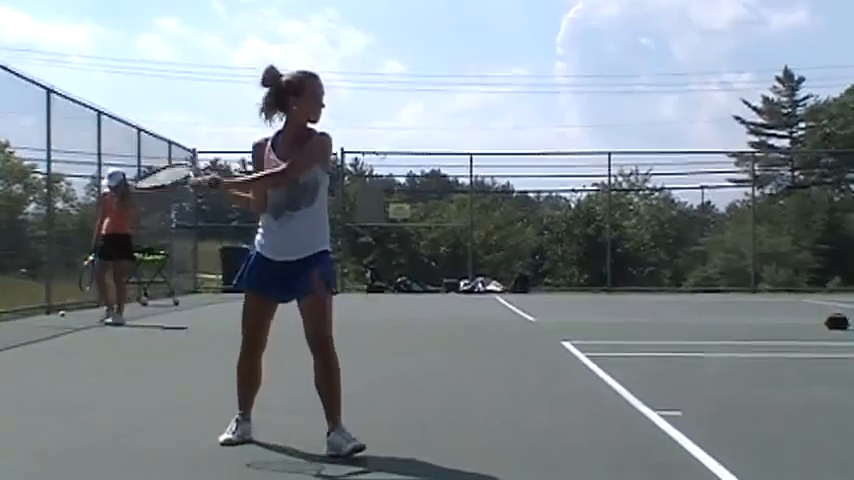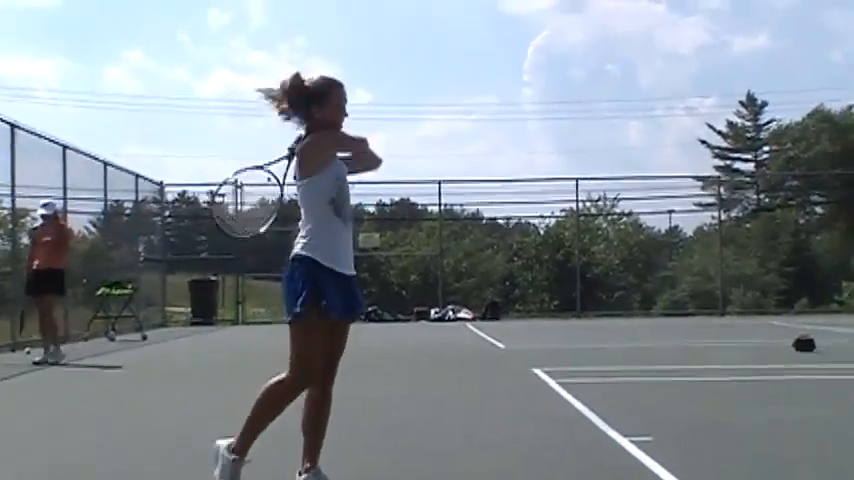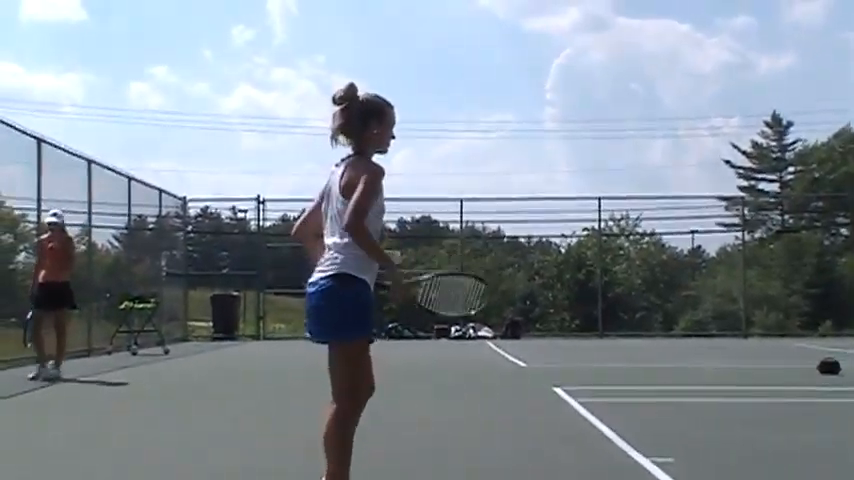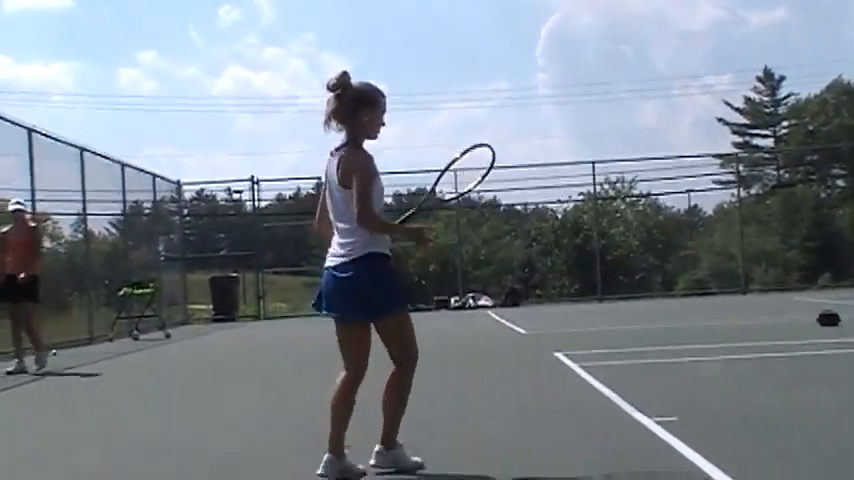
dt=0.7s
person 1, frame 1
left shoulder: (320, 143)
right shoulder: (265, 147)
left elbow: (284, 175)
right elbow: (260, 200)
left wrist: (227, 184)
right wrist: (227, 187)
left hip: (311, 256)
right hip: (268, 255)
left knee: (321, 340)
right knee: (252, 344)
left ankle: (335, 429)
right ankle: (243, 418)
person 1, frame 2
left shoulder: (329, 156)
right shoulder: (315, 145)
left elbow: (370, 162)
right elbow: (366, 150)
left wrist: (356, 151)
right wrist: (352, 143)
left hip: (338, 273)
right hip: (312, 270)
left knee: (322, 379)
right knee: (300, 377)
person 1, frame 3
left shoulder: (339, 173)
right shoulder: (369, 171)
left elbow: (302, 231)
right elbow: (354, 224)
right wrist: (390, 267)
left hip: (327, 285)
right hip: (345, 289)
left knee: (358, 391)
right knee: (348, 398)
person 1, frame 4
left shoulder: (333, 161)
right shoulder: (361, 159)
left elbow: (323, 225)
right elbow: (365, 217)
right wrist: (406, 232)
left hip: (338, 270)
right hip: (369, 268)
left knee: (353, 369)
right knee: (405, 360)
right ankle: (388, 446)
person 2, frame 1
left shoulder: (127, 197)
right shoulder: (105, 195)
left elbow: (120, 208)
right elbow: (101, 218)
left wrist: (116, 193)
right wrist: (95, 239)
left hip: (121, 238)
right hip: (105, 238)
left knee: (118, 279)
right knee: (98, 275)
left ankle: (119, 314)
right ankle: (110, 308)
person 2, frame 2
left shoulder: (61, 229)
right shoulder: (36, 230)
left elbow: (64, 251)
right elbow: (32, 254)
right wrist: (27, 274)
left hip: (54, 272)
right hip: (38, 272)
left knee: (48, 312)
right knee: (42, 315)
left ankle: (56, 349)
right ankle: (47, 352)
person 2, frame 3
left shoulder: (66, 241)
right shoulder: (42, 241)
left elbow: (70, 265)
right elbow: (38, 265)
right wrist: (33, 287)
left hip: (60, 286)
right hip: (43, 286)
left knee: (60, 330)
right knee: (36, 328)
left ankle: (56, 367)
right ankle: (42, 366)
person 2, frame 4
left shoulder: (33, 230)
right shoulder: (5, 233)
left elbow: (37, 254)
left wrist: (27, 272)
left hip: (28, 279)
right hip: (11, 278)
left knee: (27, 321)
right knee: (15, 322)
left ankle: (40, 350)
right ankle: (19, 361)
